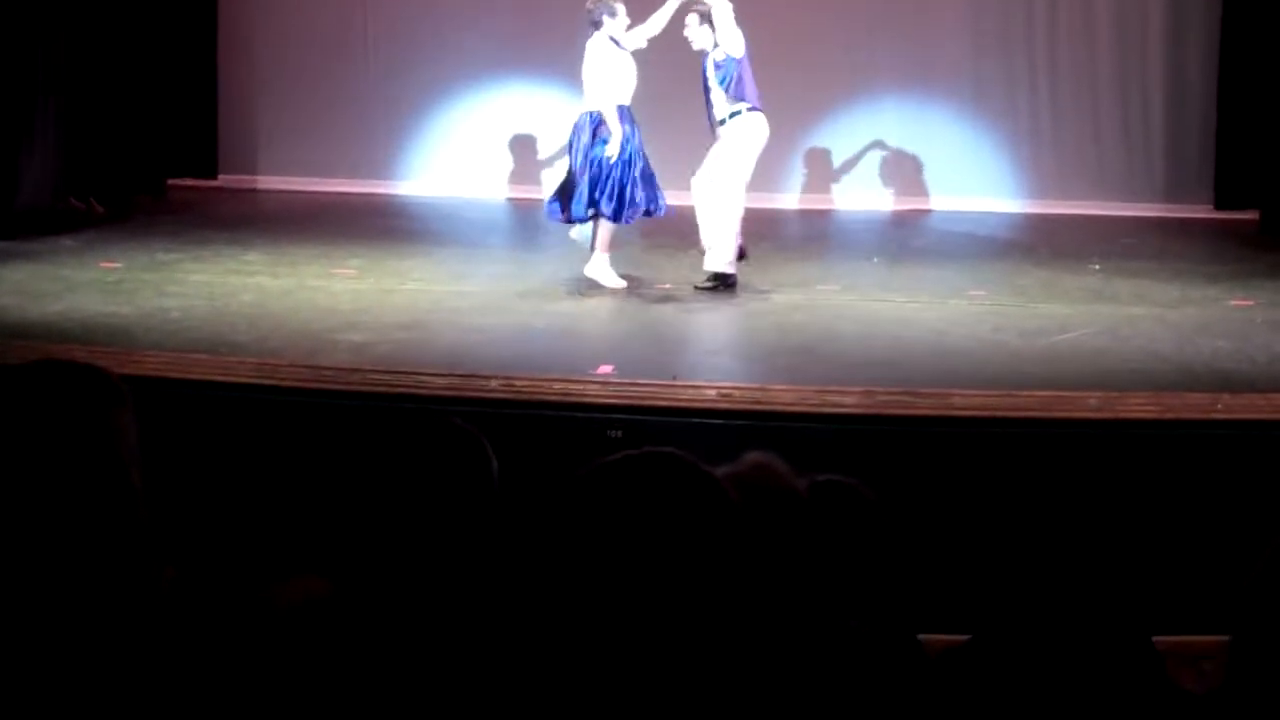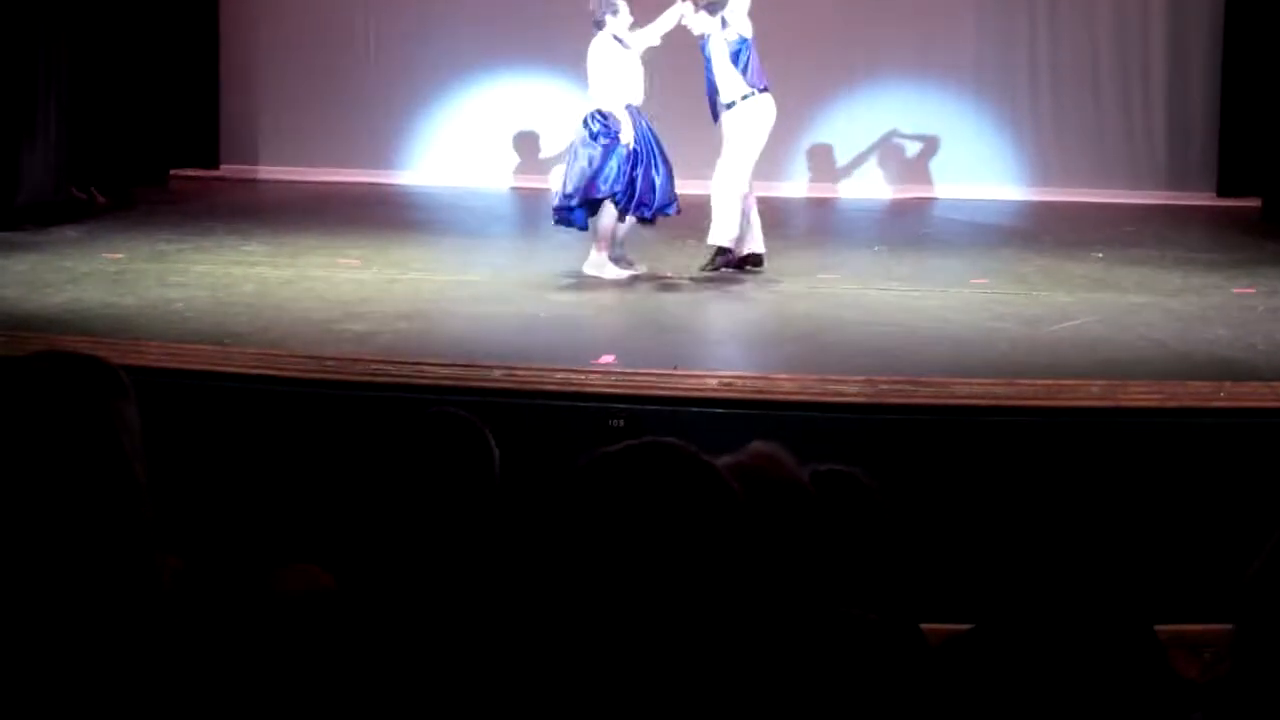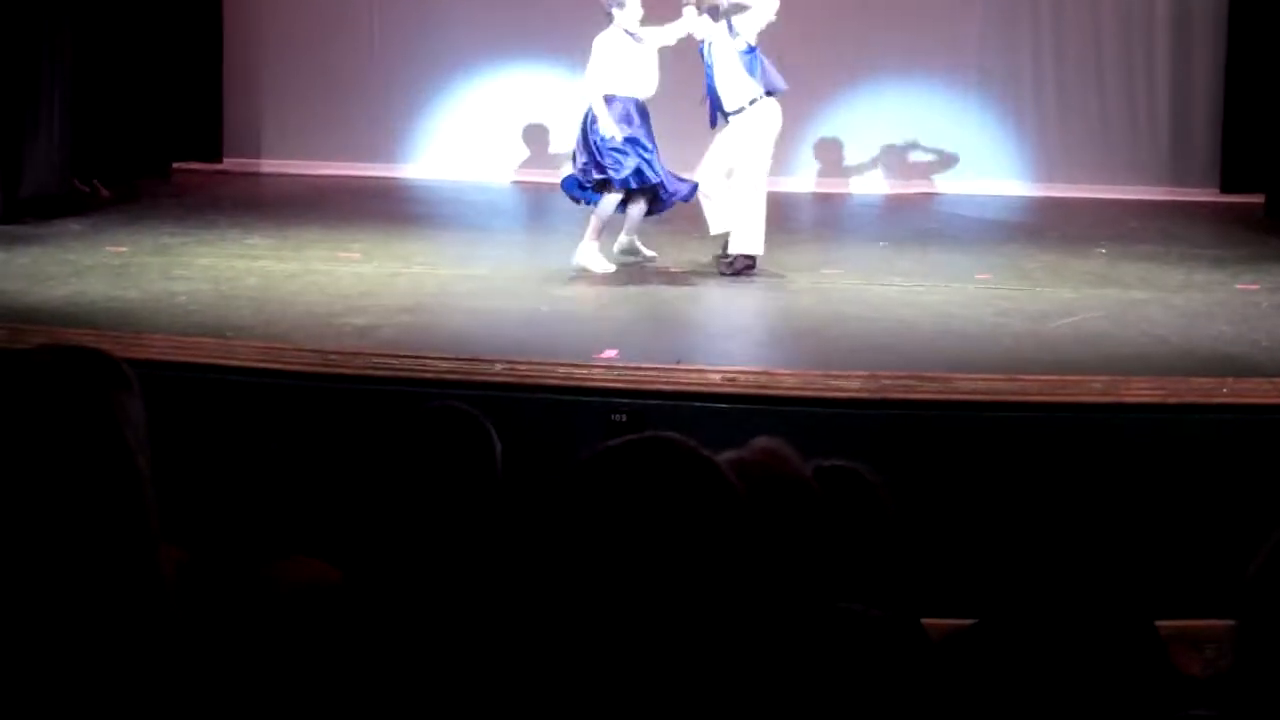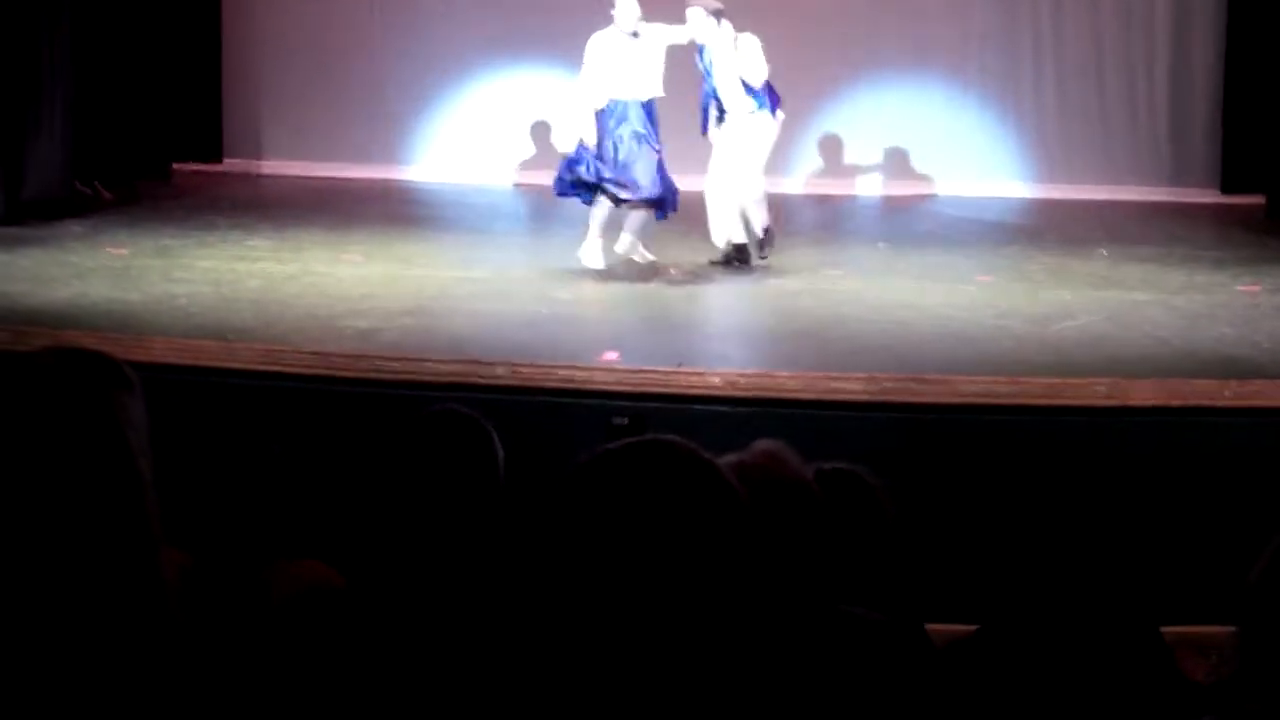
dt=0.2s
person 1, frame 1
left shoulder: (614, 45)
right shoulder: (601, 48)
left elbow: (649, 28)
right elbow: (603, 94)
right wrist: (616, 132)
left hip: (616, 124)
right hip: (606, 125)
left knee: (619, 191)
right knee: (614, 193)
left ankle: (600, 256)
right ankle: (600, 262)
person 1, frame 2
left shoulder: (625, 43)
right shoulder: (603, 47)
left elbow: (660, 26)
right elbow: (604, 89)
right wrist: (625, 122)
left hip: (625, 122)
right hip: (611, 123)
left knee: (637, 193)
right knee: (620, 191)
left ankle: (613, 252)
right ankle: (598, 257)
person 1, frame 3
left shoulder: (643, 37)
right shoulder: (607, 41)
left elbow: (677, 29)
right elbow: (592, 82)
right wrist: (604, 118)
left hip: (634, 115)
right hip: (615, 114)
left knee: (645, 181)
right knee: (621, 181)
left ankle: (628, 239)
right ankle: (588, 247)
person 1, frame 4
left shoulder: (654, 34)
right shoulder: (601, 41)
left elbow: (687, 32)
right elbow: (587, 84)
right wrist: (589, 124)
left hip: (642, 116)
right hip: (614, 116)
left knee: (647, 182)
right knee: (616, 181)
left ankle: (629, 240)
right ankle: (592, 243)
person 2, frame 1
left shoulder: (729, 42)
right shoulder: (711, 56)
left hip: (745, 128)
right hip: (731, 131)
left knee: (727, 198)
right knee: (704, 183)
left ankle: (723, 271)
right ankle: (732, 246)
person 2, frame 2
left shoulder: (734, 23)
right shoulder: (710, 41)
left hip: (753, 109)
right hip: (736, 113)
left knee: (729, 176)
right knee: (733, 180)
left ankle: (725, 245)
right ankle: (750, 251)
person 2, frame 3
left shoulder: (738, 30)
right shoulder: (708, 48)
left hip: (760, 114)
right hip: (737, 120)
left knee: (748, 182)
right knee: (709, 174)
left ankle: (745, 252)
right ankle: (736, 238)
person 2, frame 4
left shoulder: (745, 43)
right shoulder: (704, 51)
left elbow: (759, 80)
left wrist: (731, 50)
right wrist: (712, 123)
left hip: (760, 118)
right hip: (733, 121)
left knee: (743, 178)
right knee: (717, 182)
left ankle: (763, 227)
right ankle: (736, 245)
